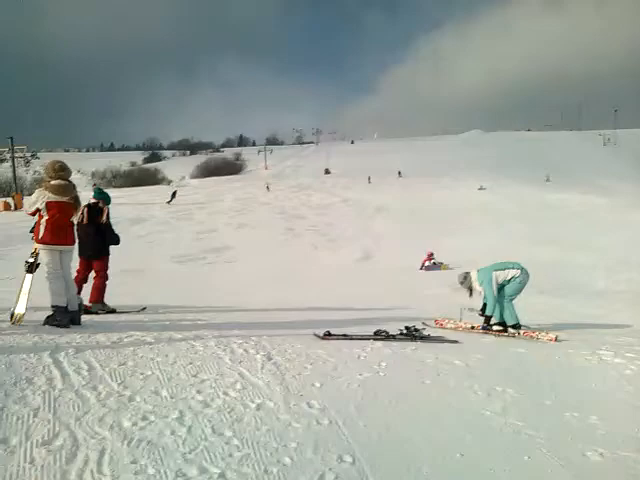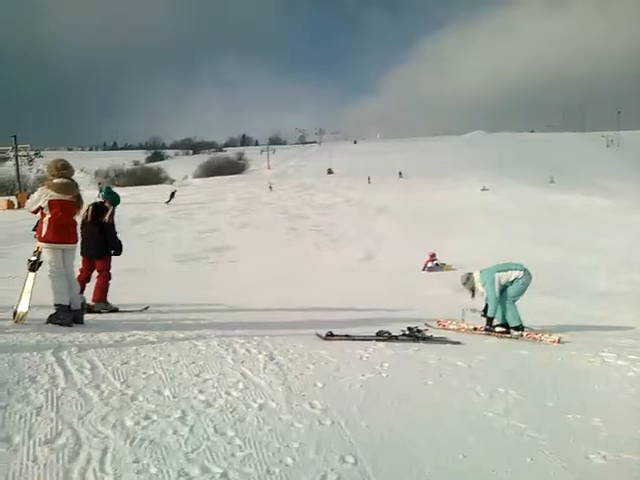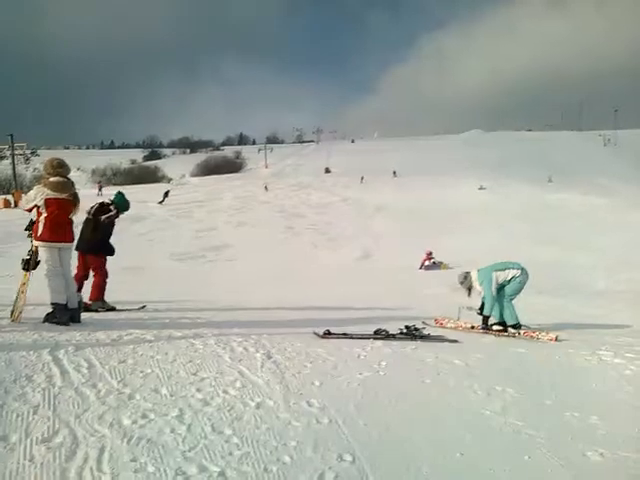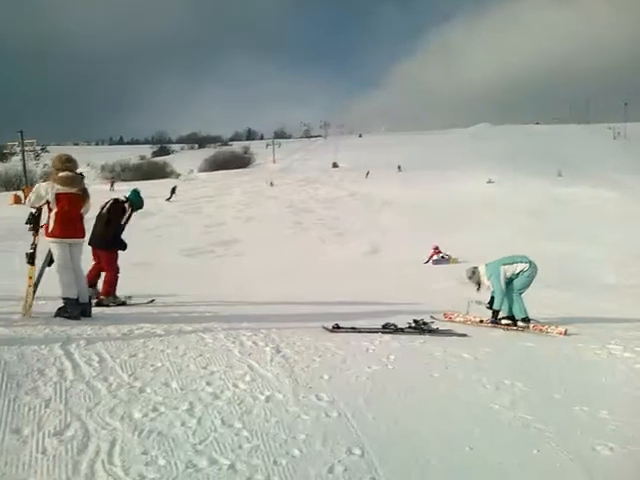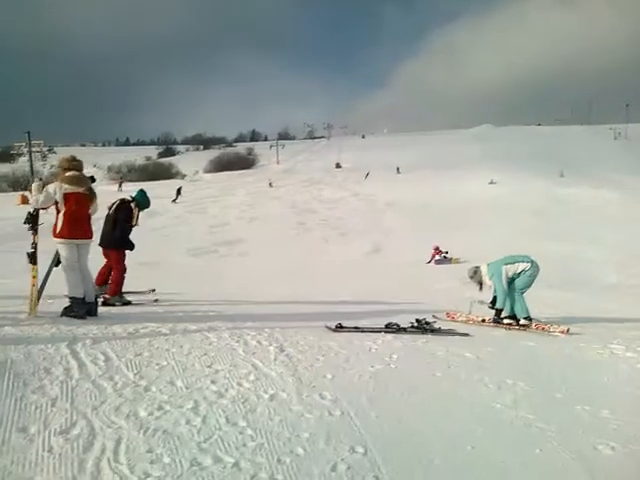
dt=0.2s
person 1, frame 1
left shoulder: (43, 193)
right shoulder: (73, 194)
left elbow: (29, 209)
left hip: (48, 240)
right hip: (67, 240)
left knee: (53, 275)
right knee: (66, 274)
left ankle: (60, 313)
right ankle: (73, 311)
person 1, frame 2
left shoulder: (45, 191)
right shoulder: (75, 193)
left elbow: (30, 207)
left hip: (50, 238)
right hip: (70, 239)
left knee: (56, 273)
right knee: (69, 273)
left ankle: (63, 312)
right ankle: (76, 310)
person 1, frame 3
left shoulder: (41, 190)
right shoulder: (72, 192)
left elbow: (24, 204)
left hip: (47, 237)
right hip: (66, 238)
left knee: (53, 272)
right knee: (65, 272)
left ankle: (60, 311)
right ankle: (73, 309)
person 1, frame 4
left shoulder: (50, 186)
right shoulder: (82, 188)
left elbow: (31, 201)
left wrist: (38, 187)
left hip: (58, 233)
right hip: (77, 233)
left knee: (64, 268)
right knee: (76, 267)
left ankle: (70, 306)
right ankle: (83, 303)
person 1, frame 5
left shoulder: (58, 187)
right shoulder: (89, 188)
left elbow: (37, 202)
right elbow: (93, 210)
left wrist: (37, 186)
left hip: (66, 233)
right hip: (85, 233)
left knee: (70, 267)
right knee: (82, 267)
left ankle: (77, 305)
right ankle: (90, 303)
